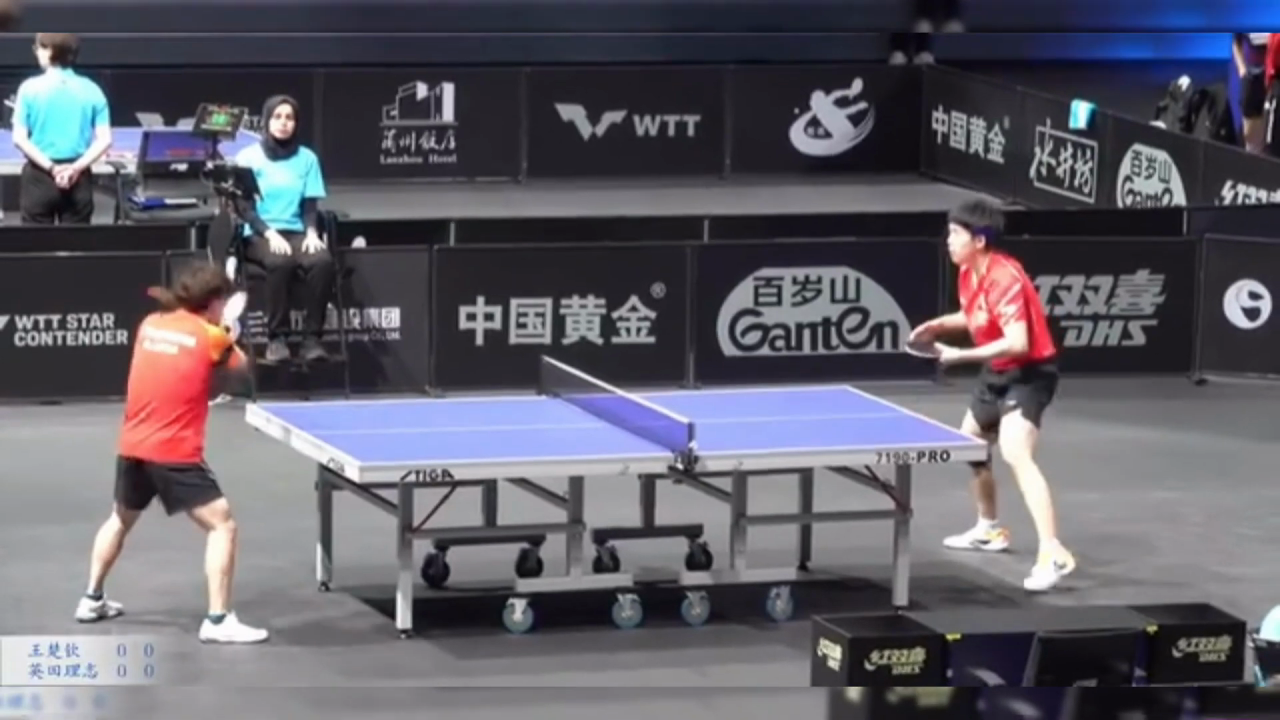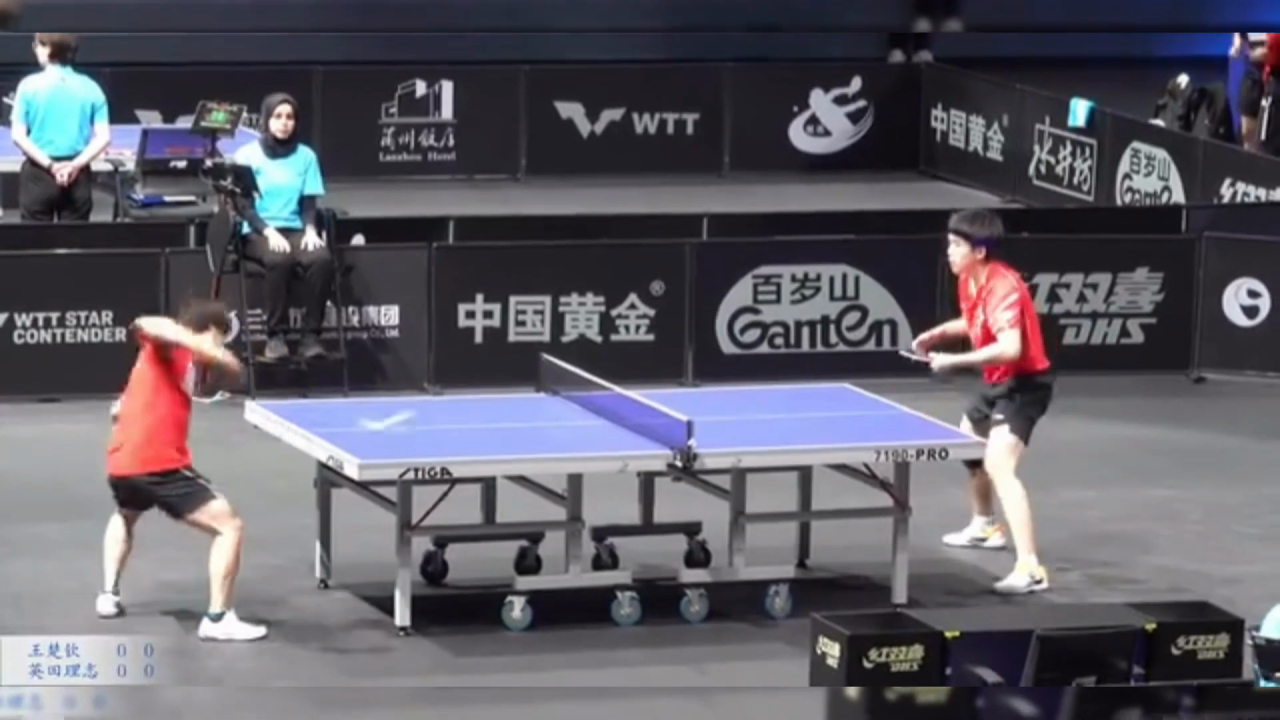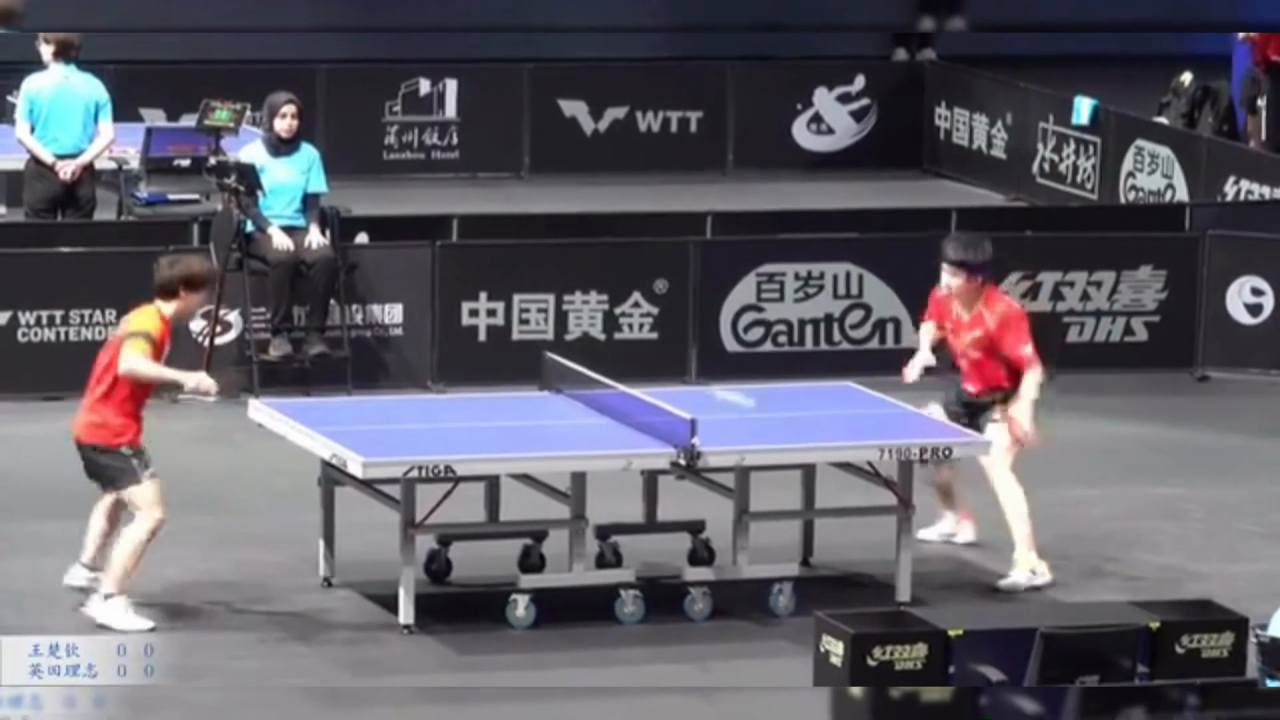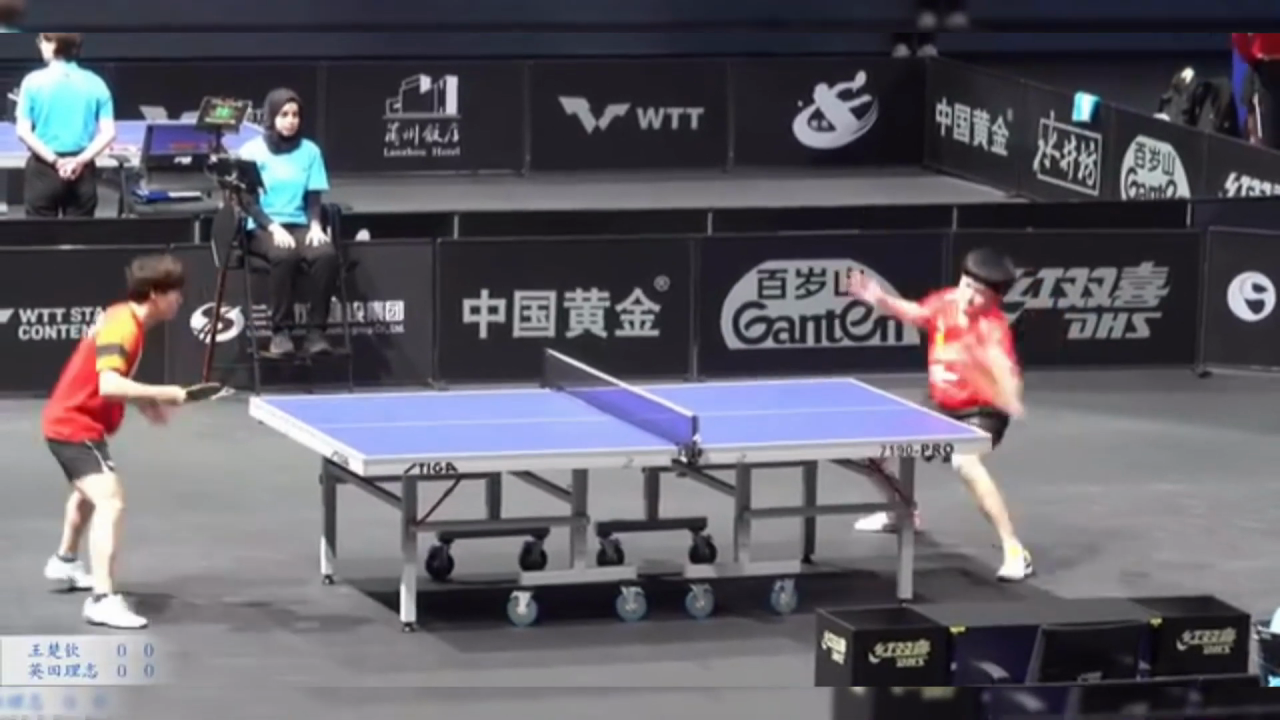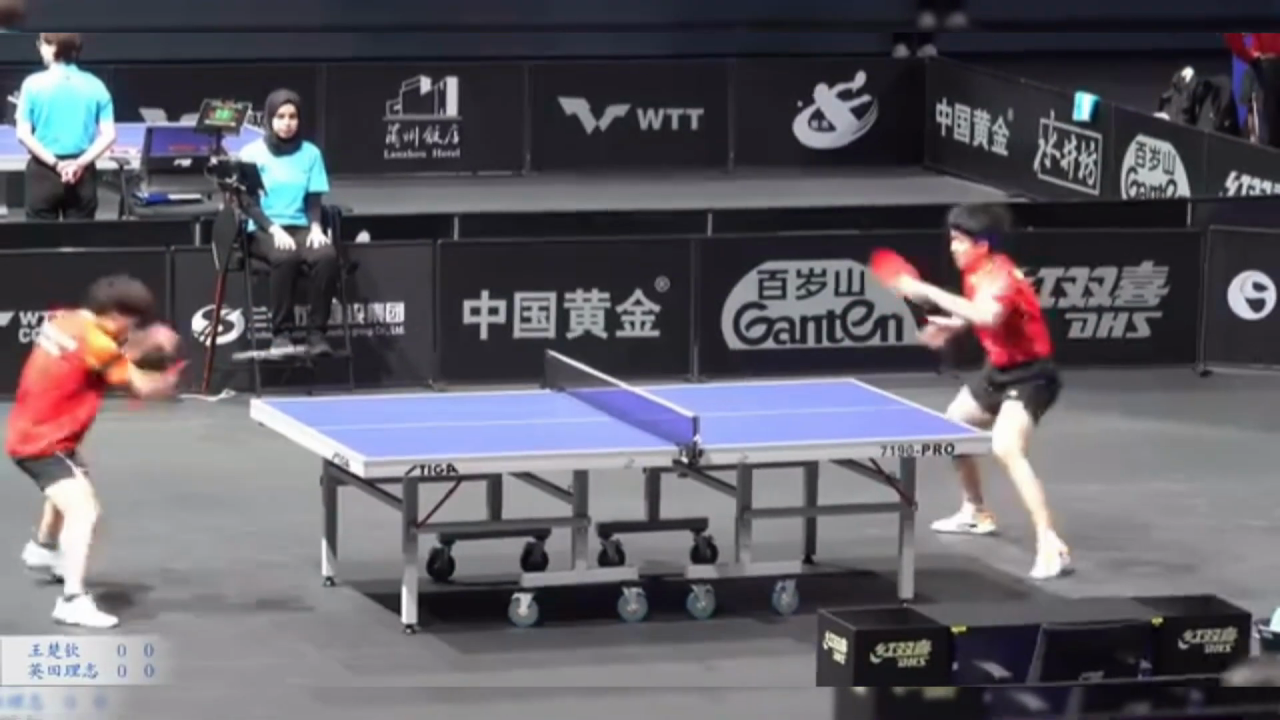
dt=0.3s
person 1, frame 1
left shoulder: (1004, 277)
right shoulder: (969, 272)
left elbow: (1017, 343)
left wrist: (962, 355)
right wrist: (939, 325)
left hip: (1030, 374)
right hip: (997, 373)
left knee: (1015, 455)
left ankle: (1054, 555)
right ankle: (989, 529)
person 1, frame 2
left shoulder: (1003, 287)
right shoulder: (968, 281)
left elbow: (1010, 348)
left wrist: (954, 361)
right wrist: (942, 331)
left hip: (1024, 385)
right hip: (997, 383)
left knee: (998, 465)
left ankle: (1029, 568)
right ankle: (986, 526)
person 1, frame 3
left shoulder: (1005, 313)
right shoulder: (944, 296)
left elbow: (1033, 369)
right elbow: (931, 328)
left wrist: (1022, 411)
right wrist: (923, 351)
left hip: (1007, 397)
right hip: (970, 392)
left knee: (995, 465)
left ankle: (1030, 564)
right ankle: (957, 519)
person 1, frame 4
left shoulder: (992, 329)
right shoulder: (946, 303)
left elbow: (1007, 384)
right elbow: (914, 314)
right wrist: (878, 298)
left hip: (979, 415)
right hip: (940, 409)
left knee: (966, 464)
left ankle: (1013, 552)
right ankle: (901, 513)
person 1, frame 5
left shoulder: (997, 275)
right shoulder: (980, 272)
left elbow: (986, 316)
left wrist: (925, 291)
right wrist: (945, 325)
left hip: (1030, 373)
right hip: (1000, 370)
left knee: (1006, 449)
right knee: (954, 426)
left ankle: (1051, 548)
right ankle: (977, 512)
person 2, frame 1
left shoulder: (149, 324)
right shoulder: (211, 335)
right elbow: (239, 365)
left hip: (133, 447)
right hip: (177, 454)
left knee: (121, 521)
right knee: (222, 526)
left ankle: (92, 601)
right ankle: (218, 620)
person 2, frame 2
left shoulder: (163, 357)
right shoulder: (165, 346)
left elbow: (122, 410)
right elbow: (147, 324)
right wrist: (200, 348)
left hip: (120, 465)
right hip: (160, 464)
left knee: (124, 516)
right knee: (229, 528)
left ankle: (109, 593)
right ankle: (218, 618)
person 2, frame 3
left shoulder: (152, 320)
right shoulder: (149, 323)
left elbow: (133, 368)
right elbow: (129, 366)
right wrist: (183, 377)
left hip: (97, 427)
right hip: (110, 434)
left knee: (116, 498)
right knee: (150, 513)
left ankle: (86, 570)
right ankle: (106, 600)
person 2, frame 4
left shoulder: (125, 319)
right shoulder: (122, 327)
right elbow: (109, 386)
left wrist: (147, 398)
right wrist: (163, 393)
left hip: (70, 422)
right hip: (74, 428)
left knee: (87, 492)
right knee: (110, 504)
left ankle: (65, 562)
right ankle: (102, 598)
person 2, frame 5
left shoulder: (61, 321)
right shoulder: (94, 340)
left elbow: (113, 362)
right elbow: (141, 385)
left wrist: (148, 341)
right wrist: (164, 383)
left hip: (28, 435)
right hip: (43, 443)
left knee: (64, 489)
right knee: (85, 514)
left ankle: (42, 548)
right ankle: (73, 601)
person 3, frame 1
left shoulder: (307, 158)
right shoulder: (248, 157)
left elbow: (310, 204)
right elbow: (243, 206)
left wrist: (311, 232)
right wrist: (270, 233)
left hip: (296, 232)
right hip: (259, 234)
left knee: (322, 261)
right knee: (281, 262)
left ankle: (312, 337)
right ankle: (276, 337)
person 3, frame 2
left shoulder: (306, 156)
right shoulder: (247, 155)
left elbow: (309, 201)
right elbow: (243, 204)
left wrist: (310, 229)
right wrist: (269, 231)
left hip: (295, 229)
right hip: (258, 232)
left knee: (321, 259)
right knee: (280, 259)
left ankle: (311, 335)
right ankle: (275, 335)
person 3, frame 3
left shoulder: (309, 154)
right shoulder: (250, 154)
left elbow: (312, 200)
right elbow: (247, 203)
left wrist: (313, 228)
right wrist: (272, 230)
left hip: (298, 228)
right hip: (261, 231)
left knee: (325, 258)
right knee: (283, 258)
left ankle: (314, 333)
right ankle: (279, 333)
person 3, frame 4
left shoulder: (310, 151)
right shoulder: (251, 151)
left elbow: (313, 197)
right elbow: (248, 201)
left wrist: (315, 225)
right wrist: (274, 227)
left hip: (299, 225)
right hip: (262, 228)
left knee: (326, 255)
right knee: (285, 256)
left ankle: (316, 330)
right ankle: (280, 331)
person 3, frame 5
left shoulder: (310, 153)
right shoulder: (252, 153)
left elbow: (314, 200)
right elbow: (249, 203)
left wrist: (316, 228)
right wrist: (274, 229)
left hip: (300, 227)
right hip: (263, 230)
left knee: (326, 257)
right knee: (286, 258)
left ankle: (316, 332)
right ankle: (281, 333)
person 4, frame 1
left shoulder: (30, 88)
right shoulder: (91, 90)
left elbow: (19, 138)
right elbow: (105, 140)
left wrist: (51, 168)
right wrist: (76, 168)
left hip: (39, 177)
right hip: (78, 178)
person 4, frame 2
left shoulder: (29, 85)
right shoulder: (90, 87)
left elbow: (18, 136)
right elbow: (103, 137)
left wrist: (50, 165)
right wrist: (76, 165)
left hip: (38, 174)
right hip: (77, 175)
person 4, frame 3
left shoulder: (33, 84)
right shoulder: (94, 85)
left elbow: (22, 134)
right elbow: (107, 135)
left wrist: (53, 163)
right wrist: (79, 163)
left hip: (42, 172)
right hip: (81, 173)
person 4, frame 4
left shoulder: (34, 81)
right shoulder: (95, 83)
left elbow: (23, 131)
right elbow: (108, 132)
left wrist: (54, 160)
right wrist: (80, 160)
left hip: (43, 169)
right hip: (82, 171)
person 4, frame 5
left shoulder: (33, 84)
right shoulder: (95, 85)
left elbow: (23, 134)
right elbow: (109, 135)
left wrist: (55, 164)
right wrist: (80, 163)
left hip: (43, 172)
right hip: (82, 173)
